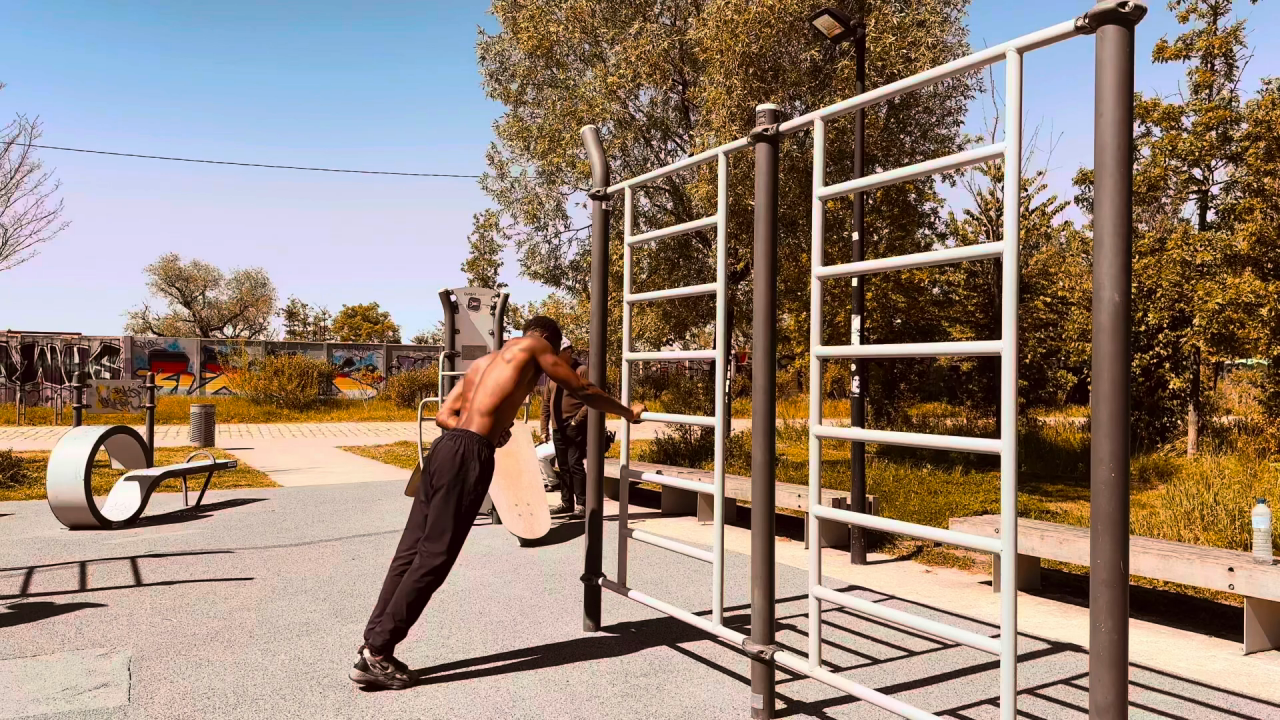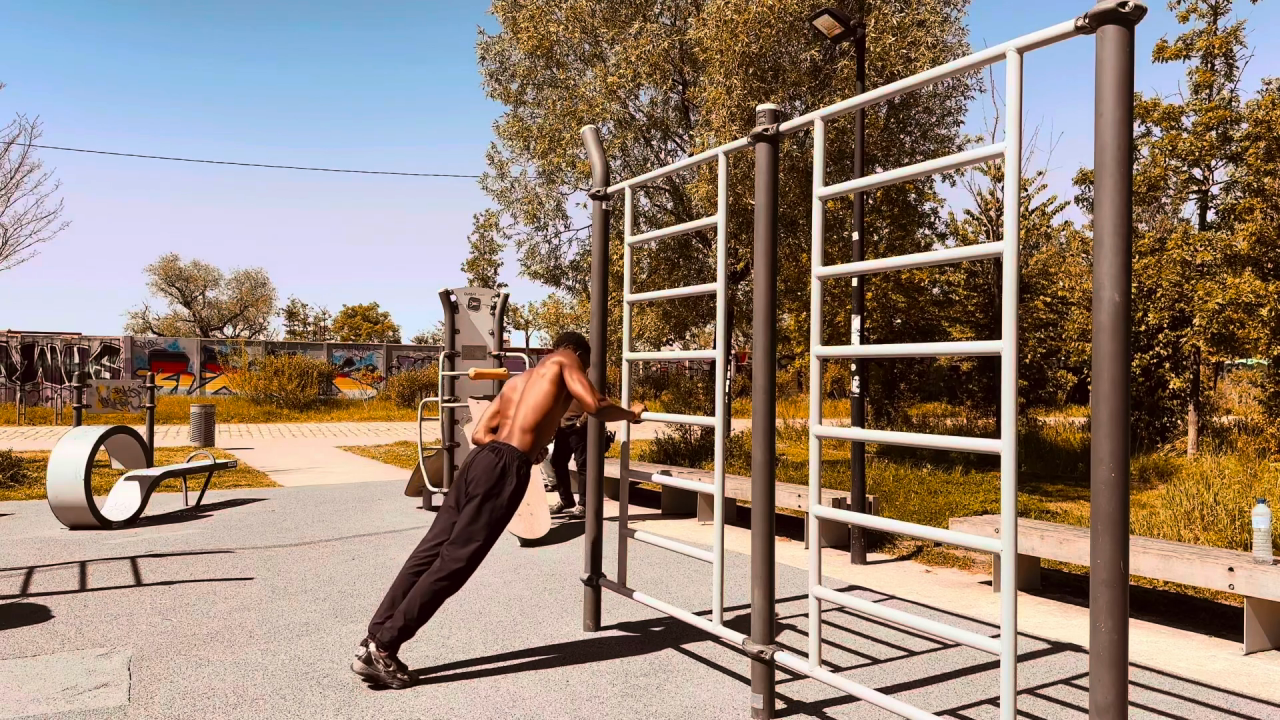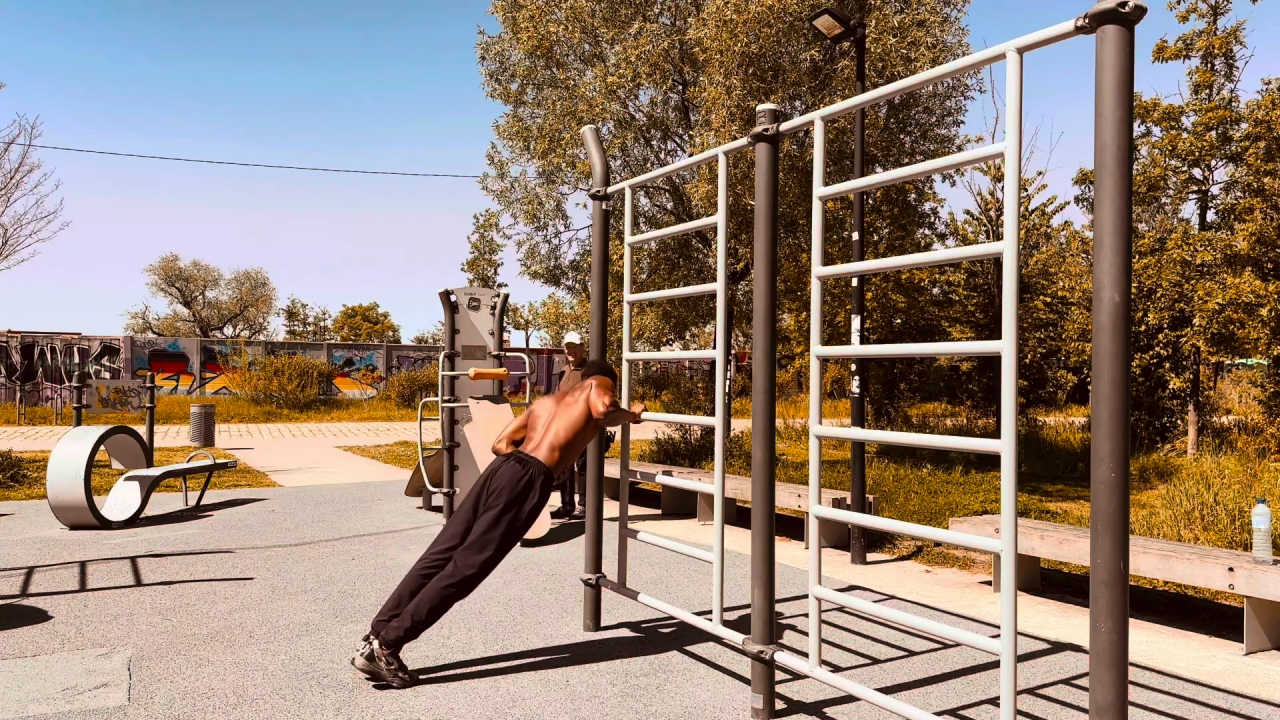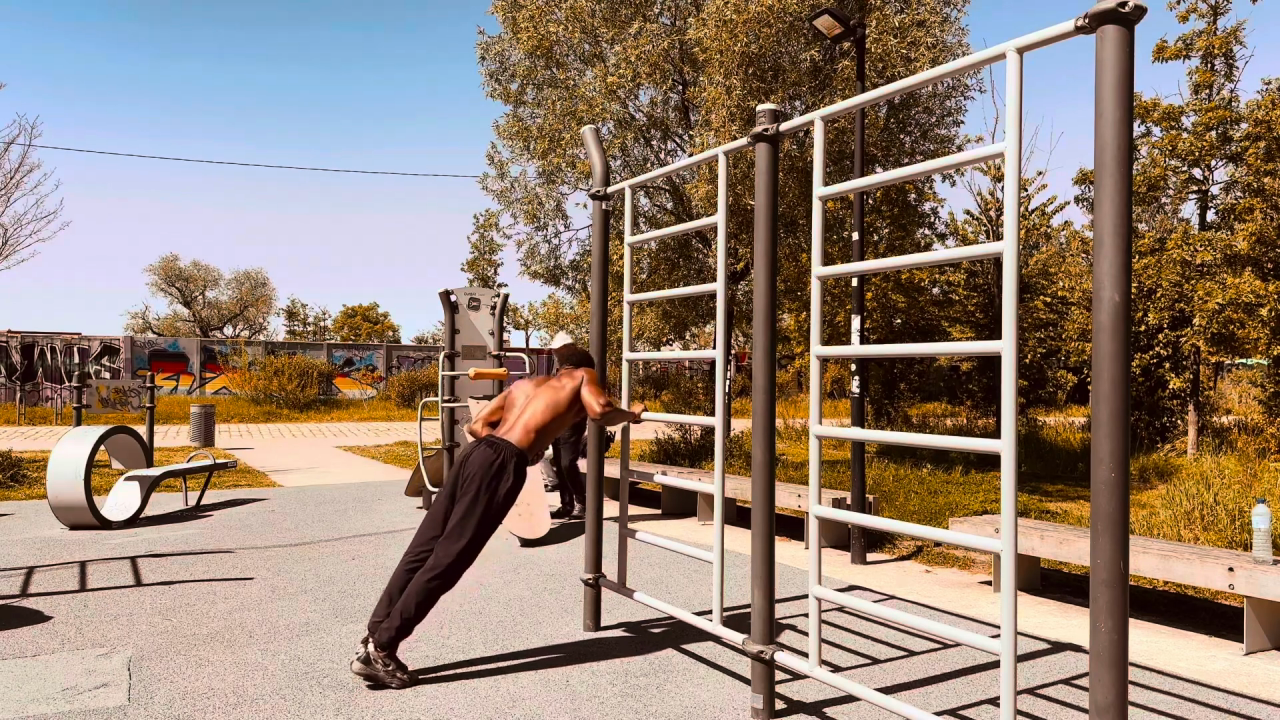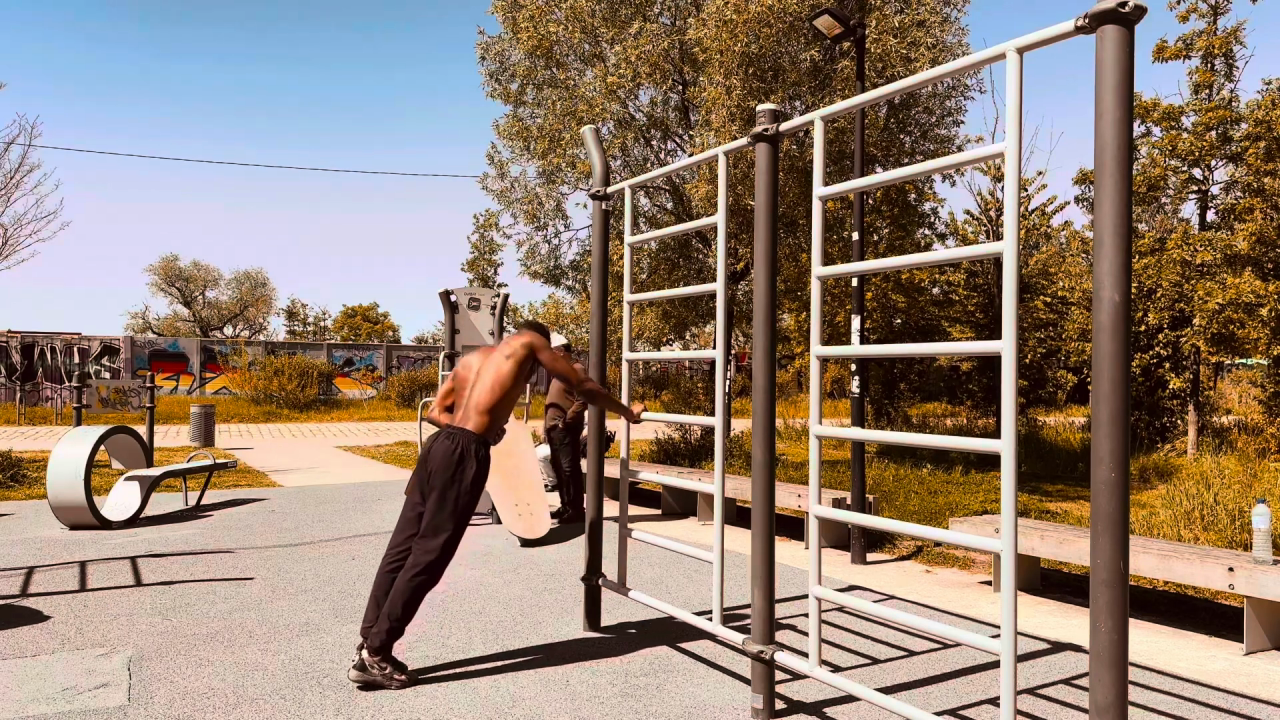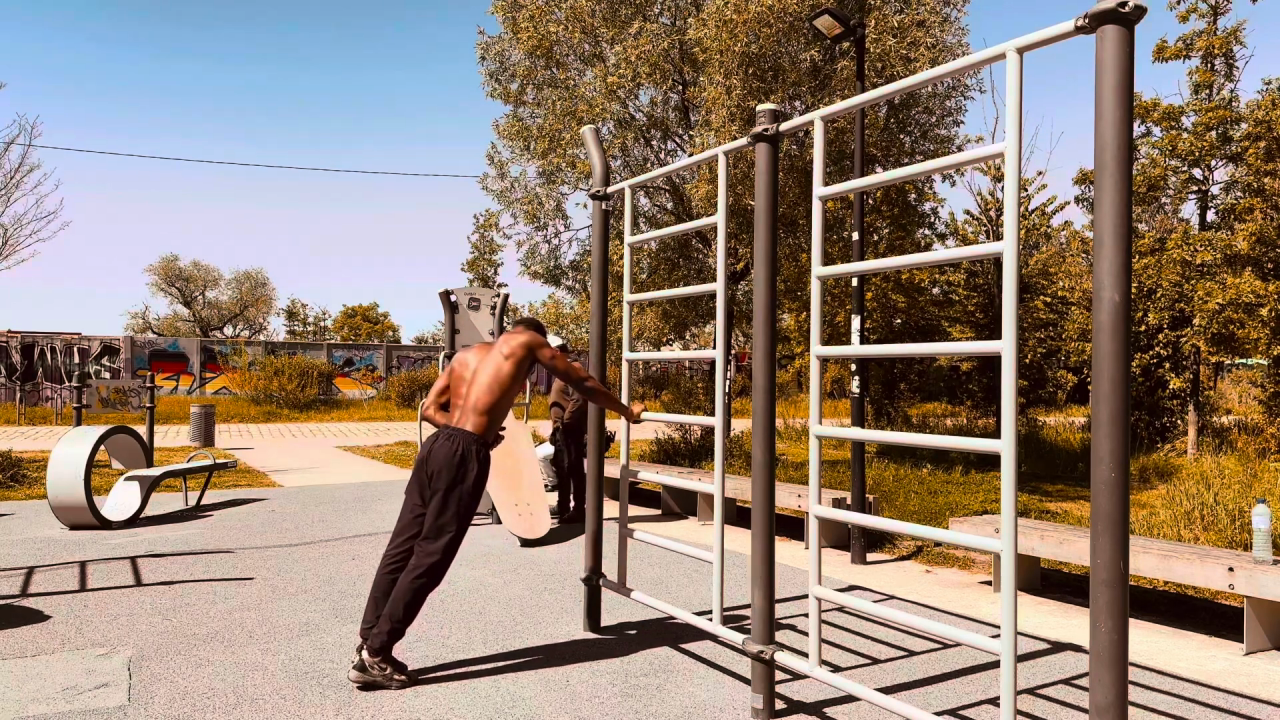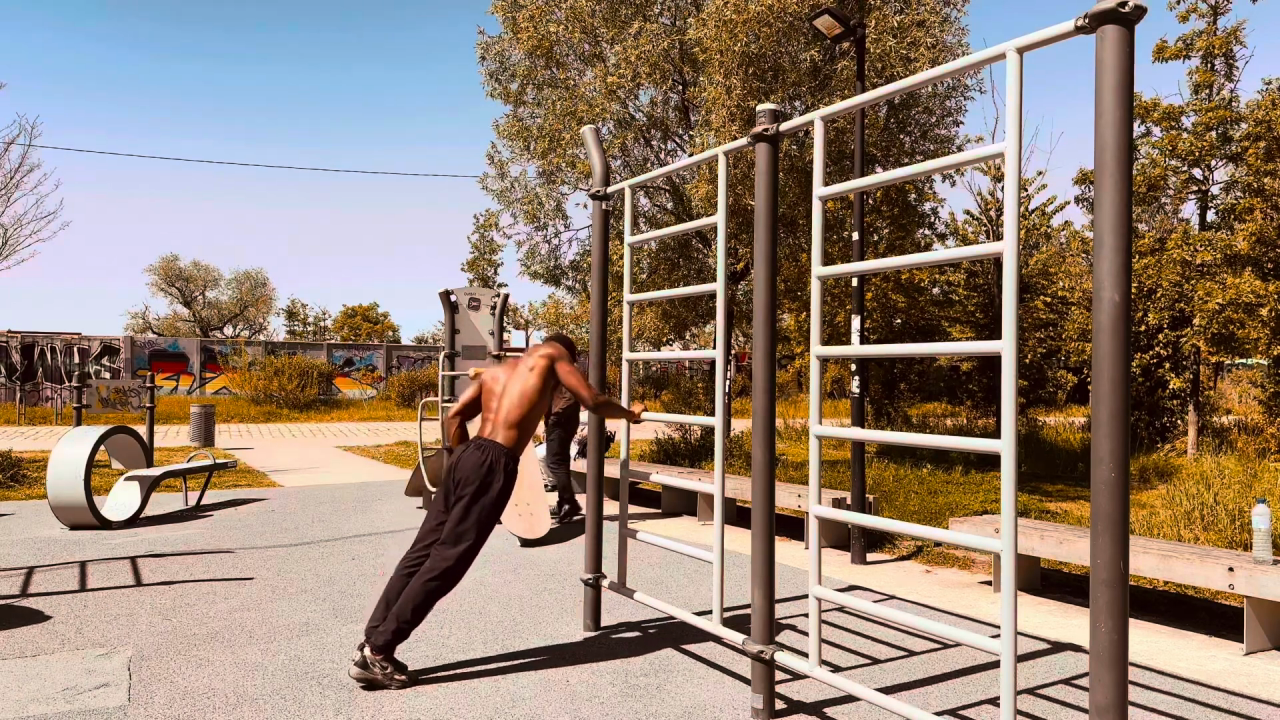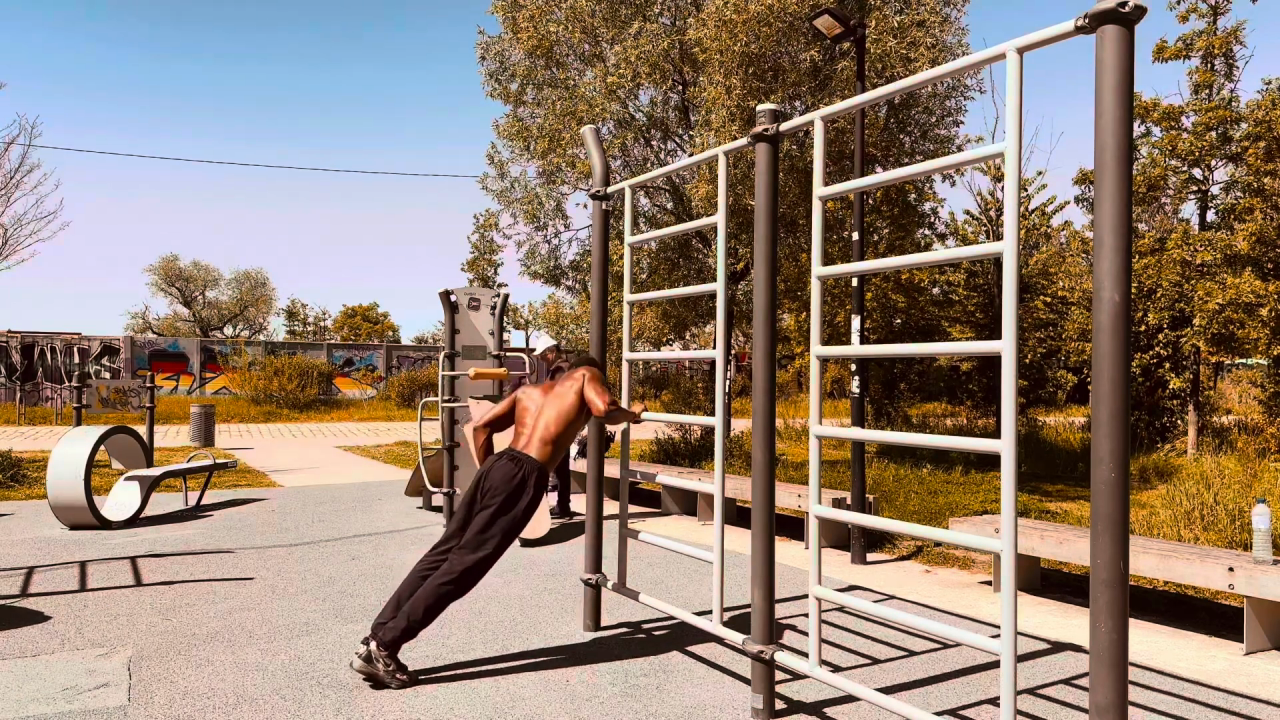
dt=0.5s
person 1, frame 1
left shoulder: (481, 362)
right shoulder: (532, 346)
right elbow: (583, 392)
right wrist: (627, 412)
left hip: (445, 448)
right hip: (468, 456)
left knee: (411, 554)
right knee: (433, 559)
left ankle: (372, 647)
right ankle: (376, 654)
person 1, frame 2
left shoulder: (516, 380)
right shoulder: (564, 360)
right elbow: (596, 407)
right wrist: (631, 414)
left hip: (480, 459)
right hip: (506, 469)
left knee: (429, 554)
right knee: (454, 563)
left ankle: (374, 642)
right ankle: (382, 649)
person 1, frame 3
left shoulder: (545, 401)
right shoulder: (600, 383)
right elbow: (605, 411)
right wrist: (630, 414)
left hip: (502, 468)
right hip: (528, 481)
left knee: (439, 556)
right knee: (465, 568)
left ankle: (375, 639)
right ankle: (385, 648)
person 1, frame 4
left shoulder: (524, 384)
right shoulder: (584, 376)
right elbow: (599, 411)
right wrist: (629, 414)
left hip: (475, 453)
right hip: (501, 464)
left knee: (422, 551)
right knee: (447, 560)
left ankle: (374, 642)
right ankle: (380, 650)
person 1, frame 5
left shoulder: (472, 357)
right shoulder: (529, 340)
right elbow: (582, 386)
right wrist: (625, 411)
left hip: (438, 445)
right hip: (464, 454)
left knee: (402, 550)
right knee: (427, 557)
left ankle: (369, 646)
right ankle: (374, 655)
person 1, frame 6
left shoulder: (466, 354)
right shoulder: (528, 340)
left elbow: (430, 409)
right elbow: (582, 383)
right wrist: (626, 411)
left hip: (436, 445)
right hip: (464, 454)
left knee: (401, 551)
right knee: (429, 558)
left ankle: (370, 647)
right ankle: (374, 655)
person 1, frame 7
left shoulder: (495, 369)
right shoulder: (552, 352)
left elbow: (454, 418)
right elbow: (593, 402)
right wrist: (630, 413)
left hip: (467, 457)
right hip: (495, 463)
left knee: (422, 554)
right knee: (446, 562)
left ankle: (372, 646)
right ankle: (376, 653)
person 1, frame 8
left shoulder: (529, 389)
right shoulder: (586, 373)
left elbow: (482, 427)
right elbow: (604, 410)
right wrist: (631, 414)
left hip: (498, 466)
right hip: (524, 477)
left knee: (441, 555)
right knee: (463, 565)
left ankle: (376, 641)
right ankle: (383, 648)
